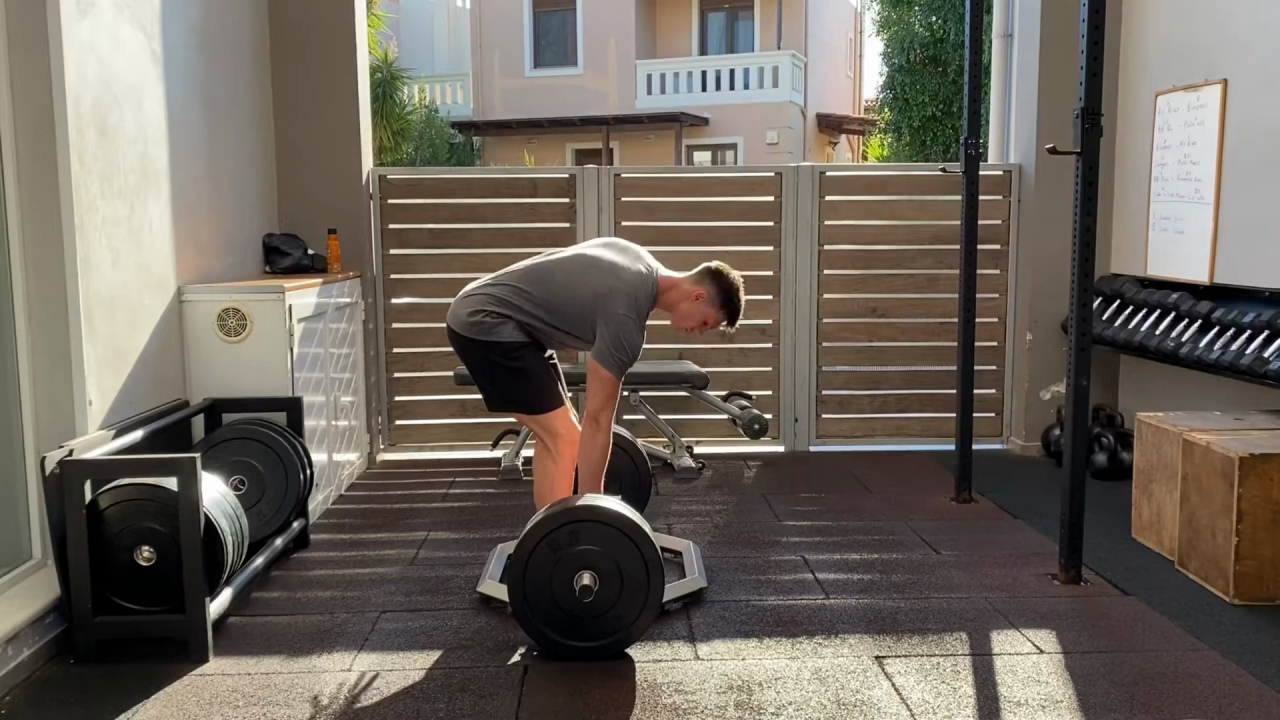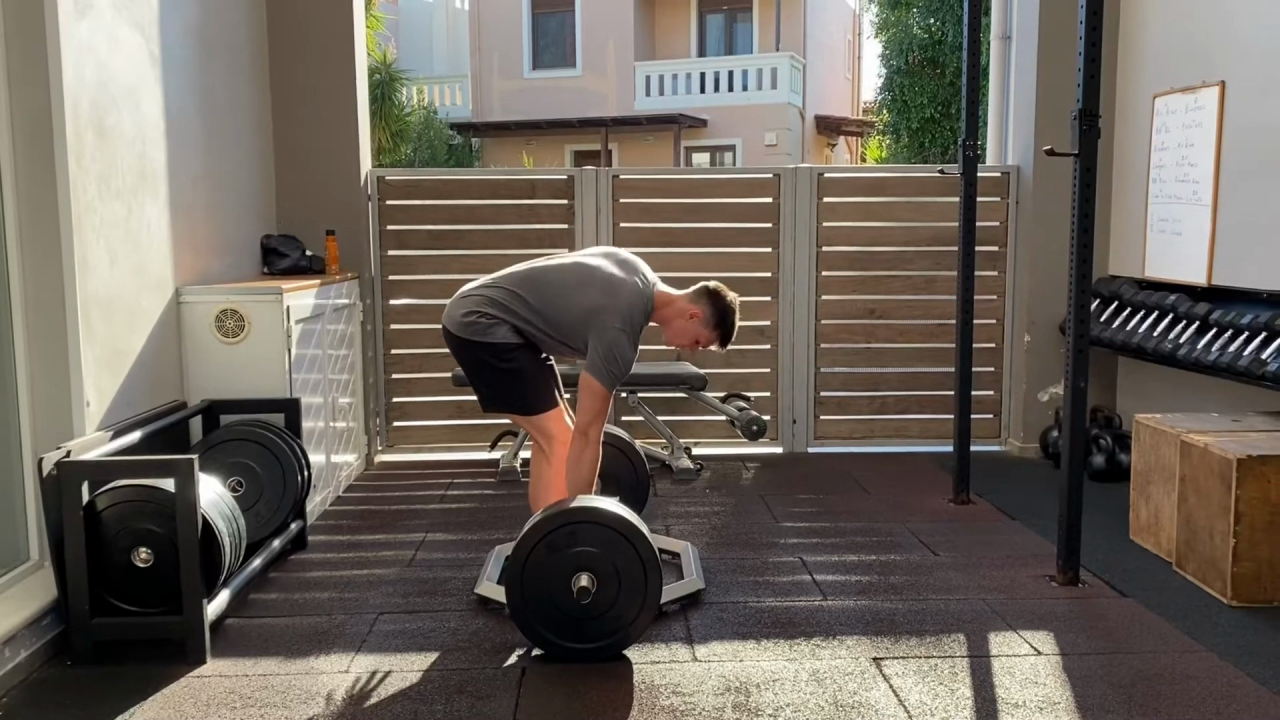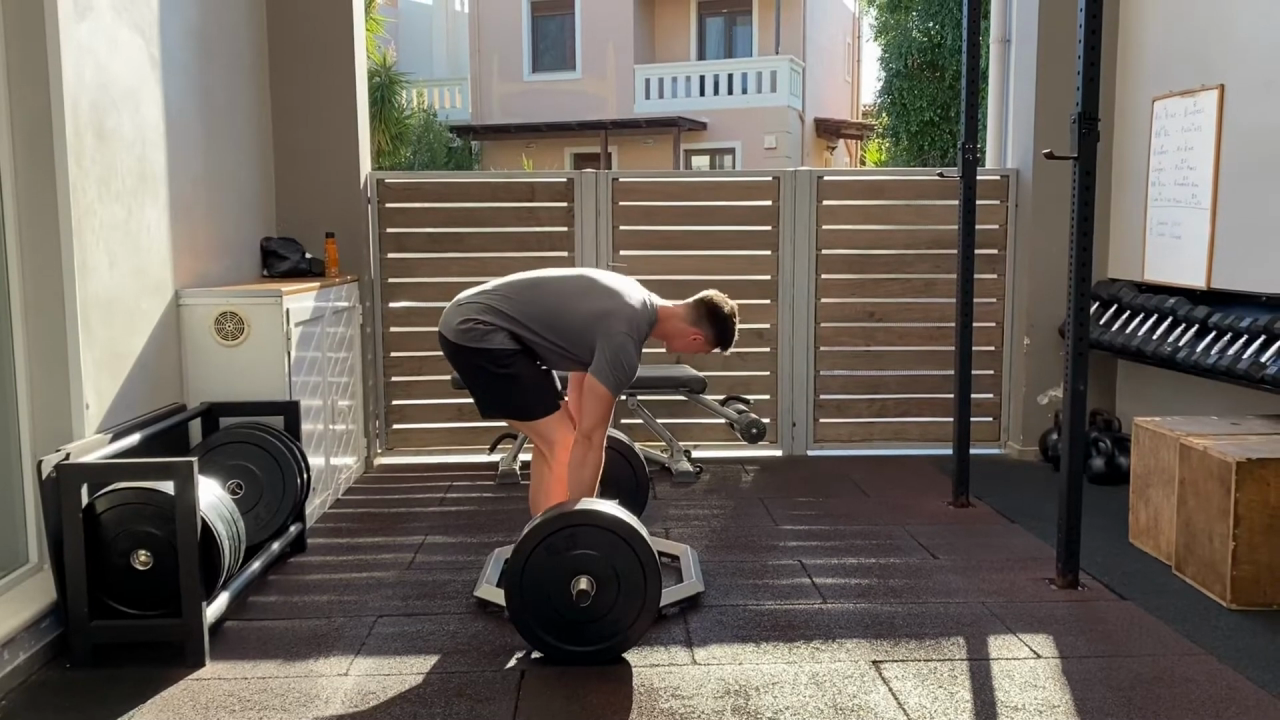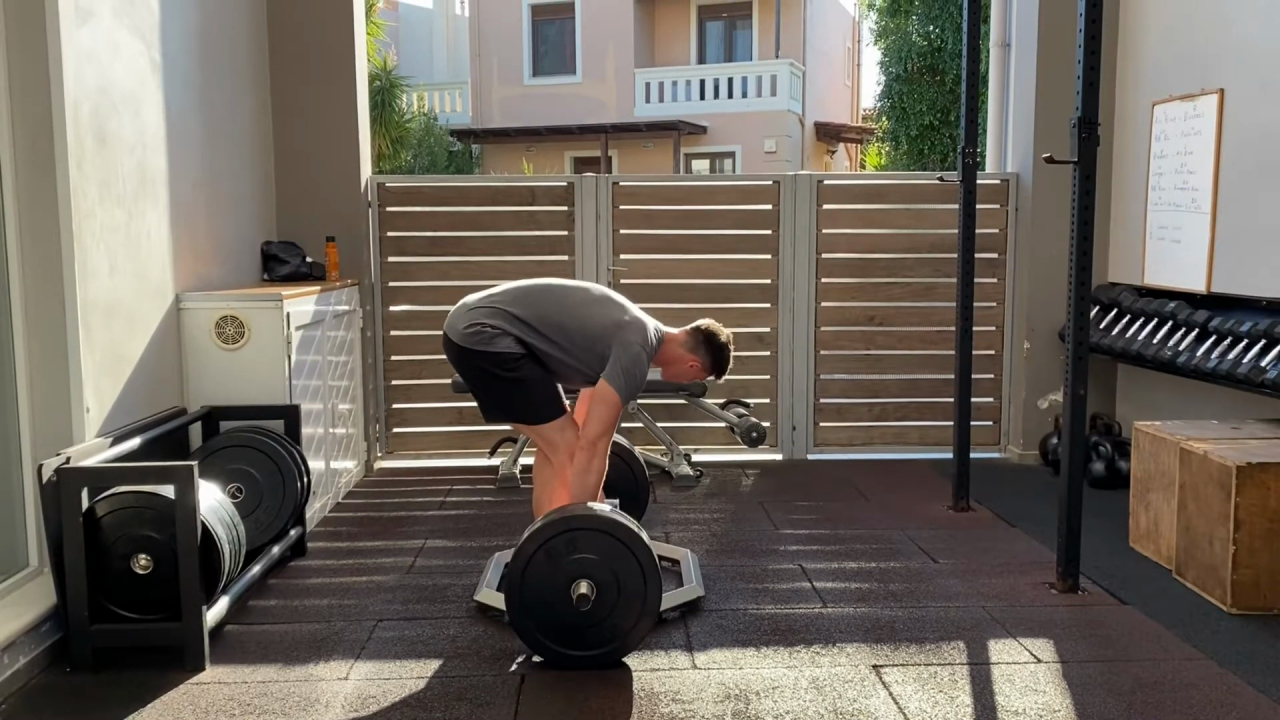
dt=0.5s
person 1, frame 1
left shoulder: (640, 265)
right shoulder: (625, 317)
right elbow: (598, 419)
left hip: (481, 316)
right hip: (485, 322)
left knee: (556, 435)
right knee: (564, 439)
person 1, frame 2
left shoulder: (638, 273)
right shoulder: (618, 331)
right elbow: (587, 434)
left hip: (481, 314)
right hip: (480, 323)
left knee: (553, 436)
right knee: (559, 440)
person 1, frame 3
left shoulder: (635, 302)
right shoulder: (624, 338)
right elbow: (590, 439)
left hip: (475, 324)
right hip: (477, 331)
left knee: (555, 439)
right knee: (559, 446)
person 1, frame 4
left shoulder: (633, 333)
right shoulder: (635, 353)
left elbow: (585, 428)
right elbow: (593, 445)
left wrist: (587, 492)
left hip: (476, 326)
right hip: (481, 333)
left knee: (556, 442)
right knee: (564, 448)
